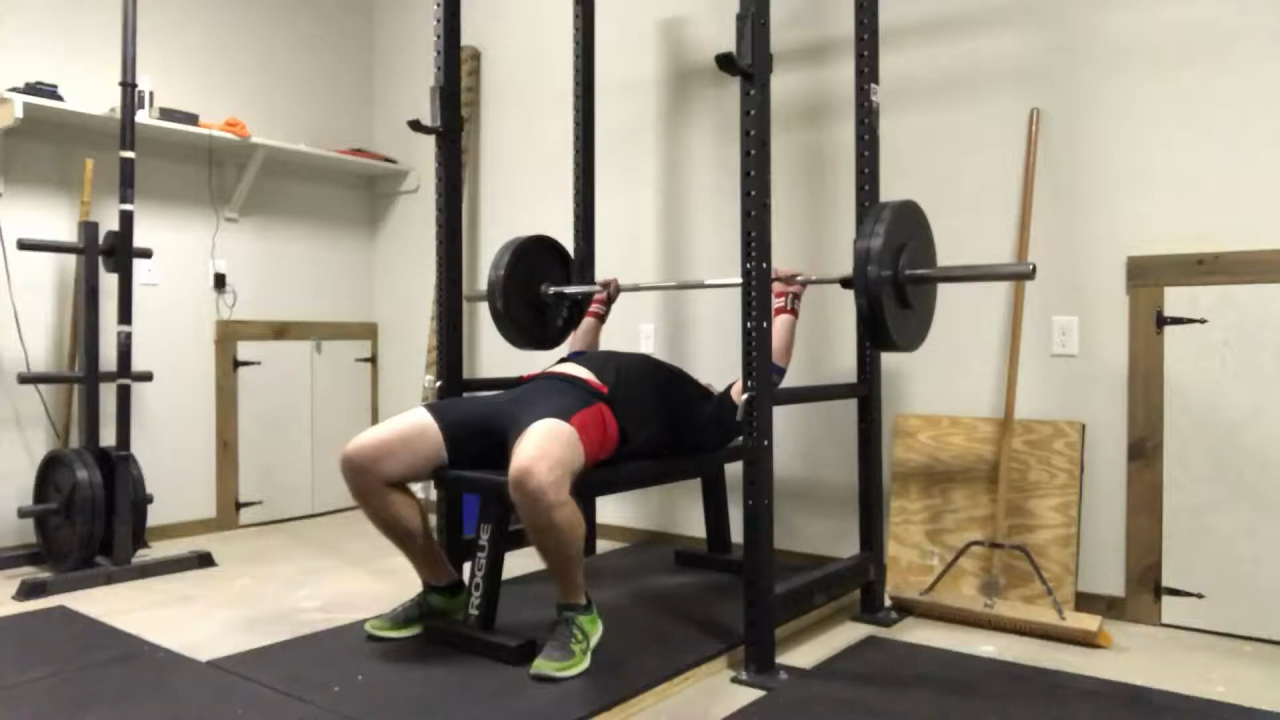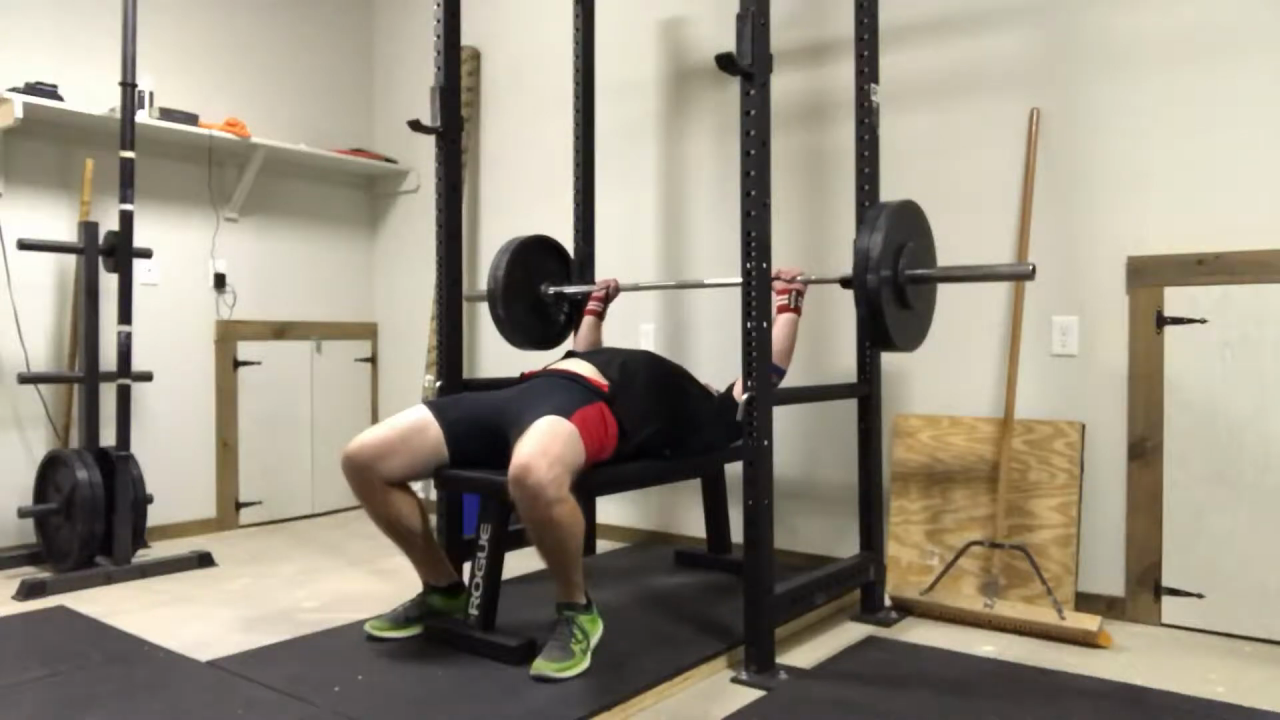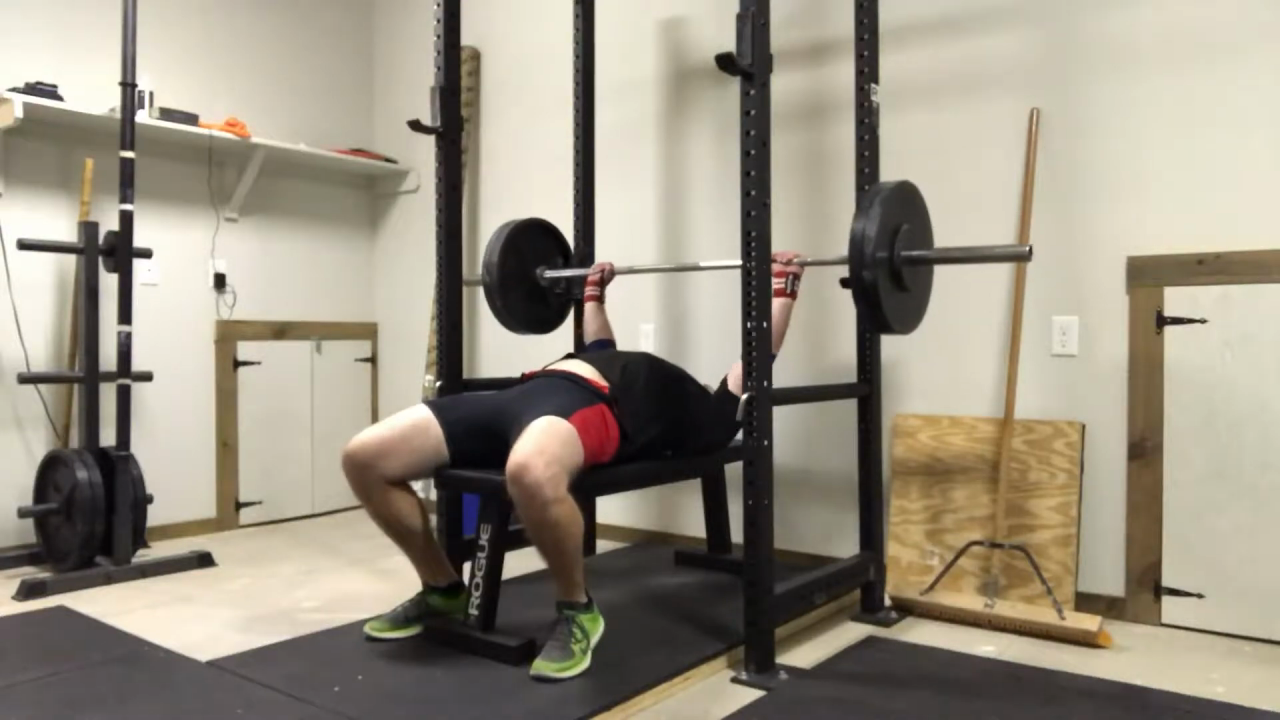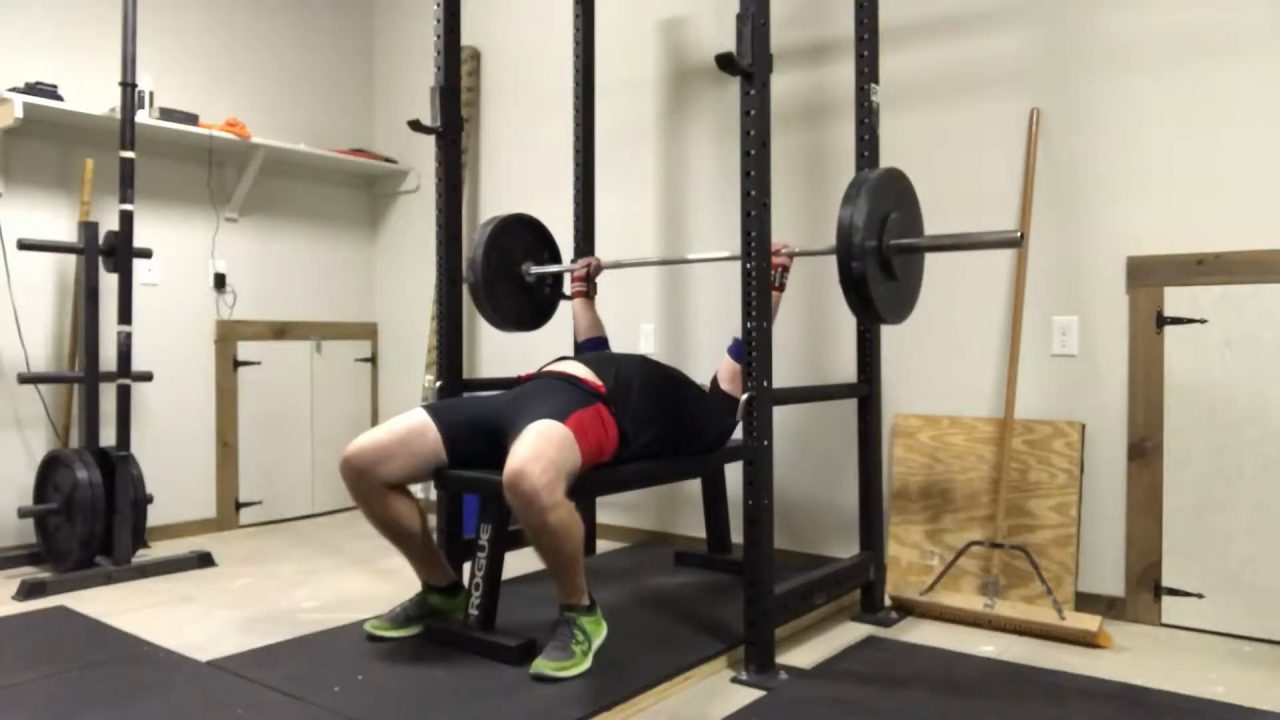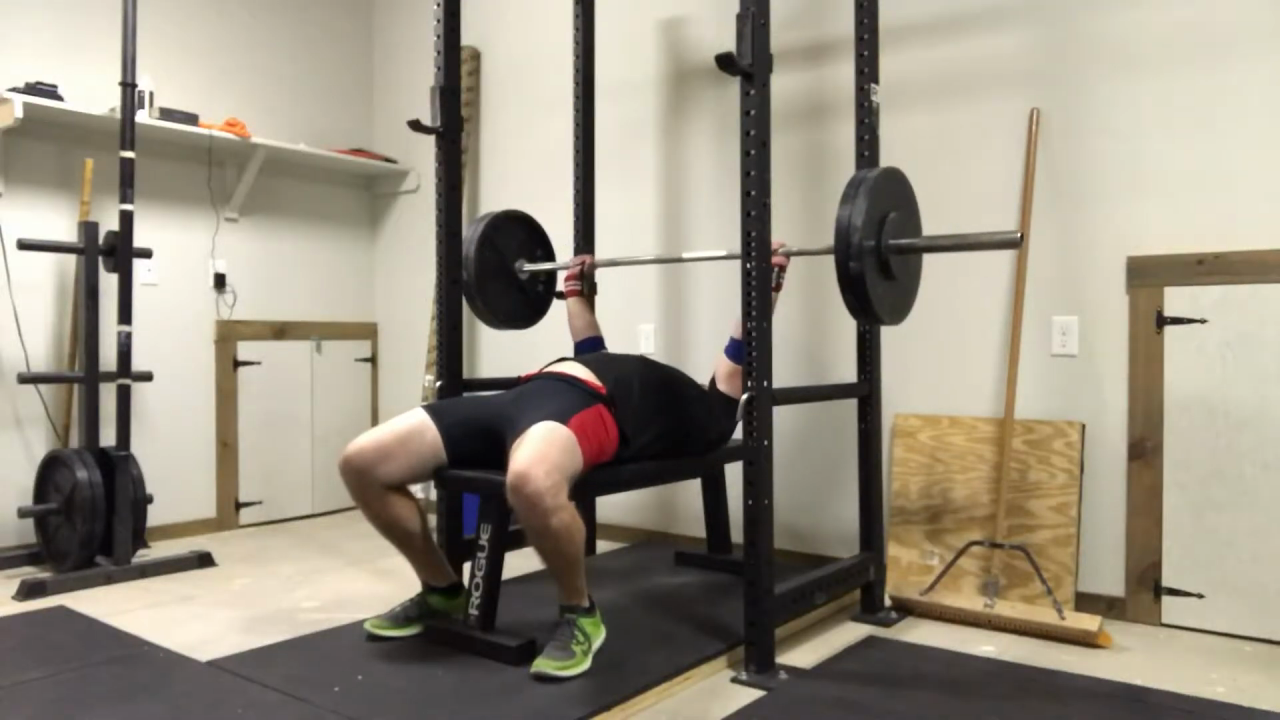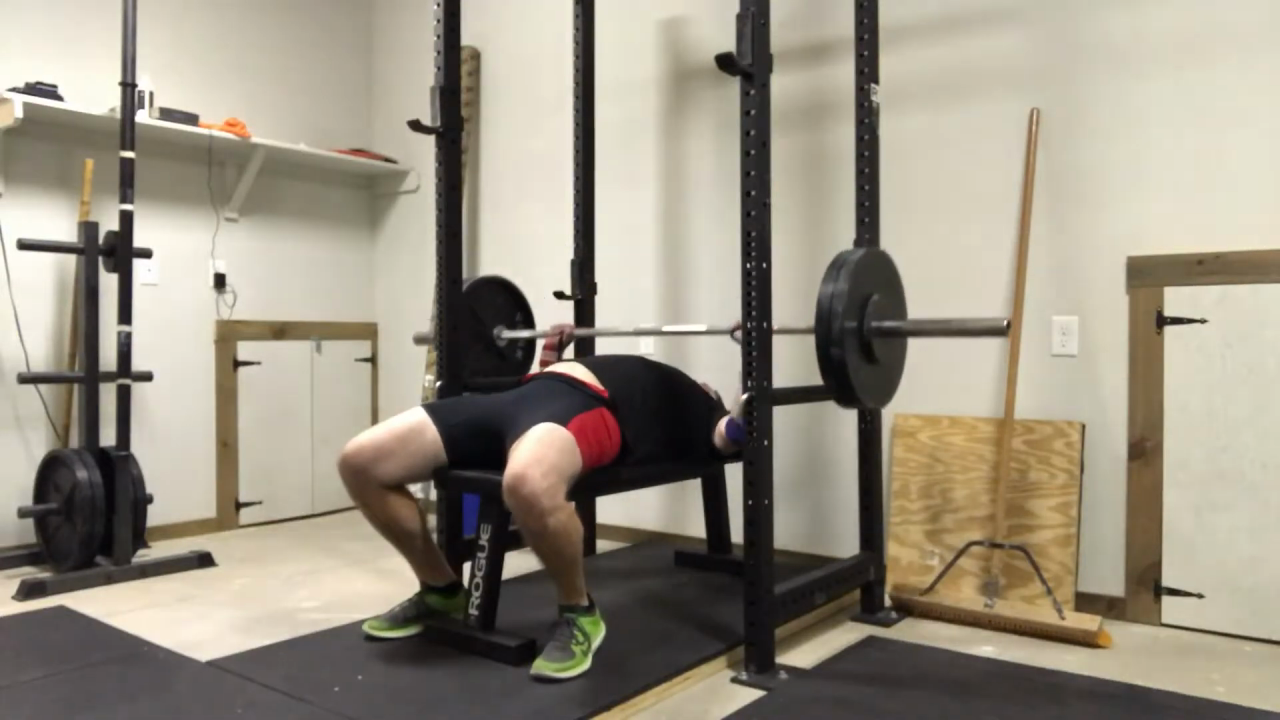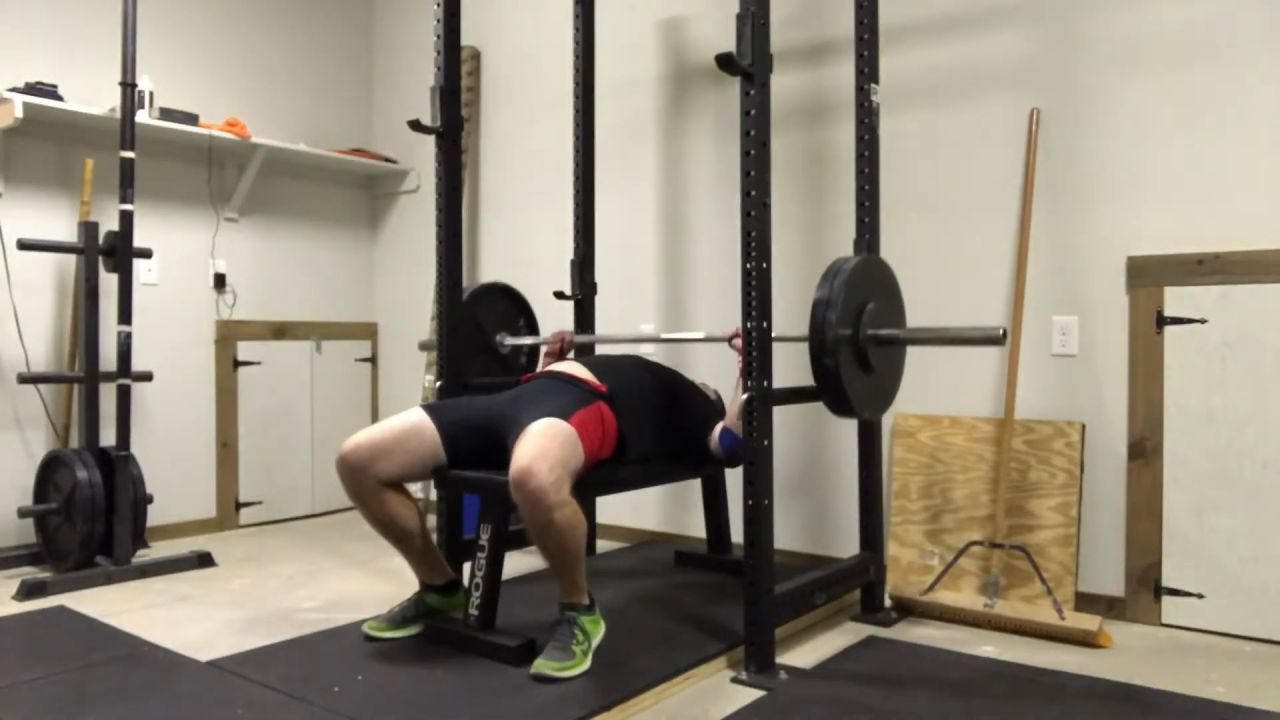
dt=0.7s
person 1, frame 1
left shoulder: (705, 416)
right shoulder: (653, 387)
left elbow: (766, 372)
right elbow: (578, 359)
left wrist: (785, 302)
right wrist: (599, 304)
left knee: (534, 478)
right knee: (362, 459)
left ankle: (576, 612)
right ankle: (442, 590)
person 1, frame 2
left shoulder: (708, 418)
right shoulder: (647, 385)
left elbow: (765, 373)
right elbow: (583, 359)
left wrist: (787, 303)
right wrist: (595, 306)
left knee: (534, 477)
right knee: (363, 459)
left ankle: (576, 612)
right ankle: (443, 590)
person 1, frame 3
left shoulder: (707, 418)
right shoulder: (645, 388)
right elbow: (599, 352)
left wrist: (783, 288)
right wrist: (593, 293)
left knee: (532, 474)
right knee: (363, 457)
left ankle: (577, 611)
right ankle: (442, 590)
person 1, frame 4
left shoulder: (706, 417)
right shoulder: (641, 389)
left elbow: (745, 357)
right elbow: (591, 348)
left wrist: (771, 281)
right wrist: (582, 289)
left knee: (528, 479)
right knee: (362, 461)
left ankle: (579, 613)
right ankle: (442, 591)
person 1, frame 5
left shoulder: (706, 418)
right shoulder: (642, 392)
left elbow: (741, 355)
right elbow: (590, 349)
left wrist: (768, 281)
right wrist: (576, 288)
left knee: (532, 482)
right knee: (361, 462)
left ankle: (579, 615)
right ankle: (442, 593)
person 1, frame 6
left shoulder: (703, 419)
right shoulder: (652, 390)
left elbow: (741, 432)
right wrist: (550, 355)
left knee: (528, 484)
right knee: (359, 460)
left ankle: (578, 613)
right ankle: (441, 591)
person 1, frame 7
left shoulder: (702, 418)
left elbow: (734, 442)
right wrist: (550, 360)
left knee: (535, 479)
right knee: (358, 459)
left ankle: (578, 613)
right ankle: (439, 592)
